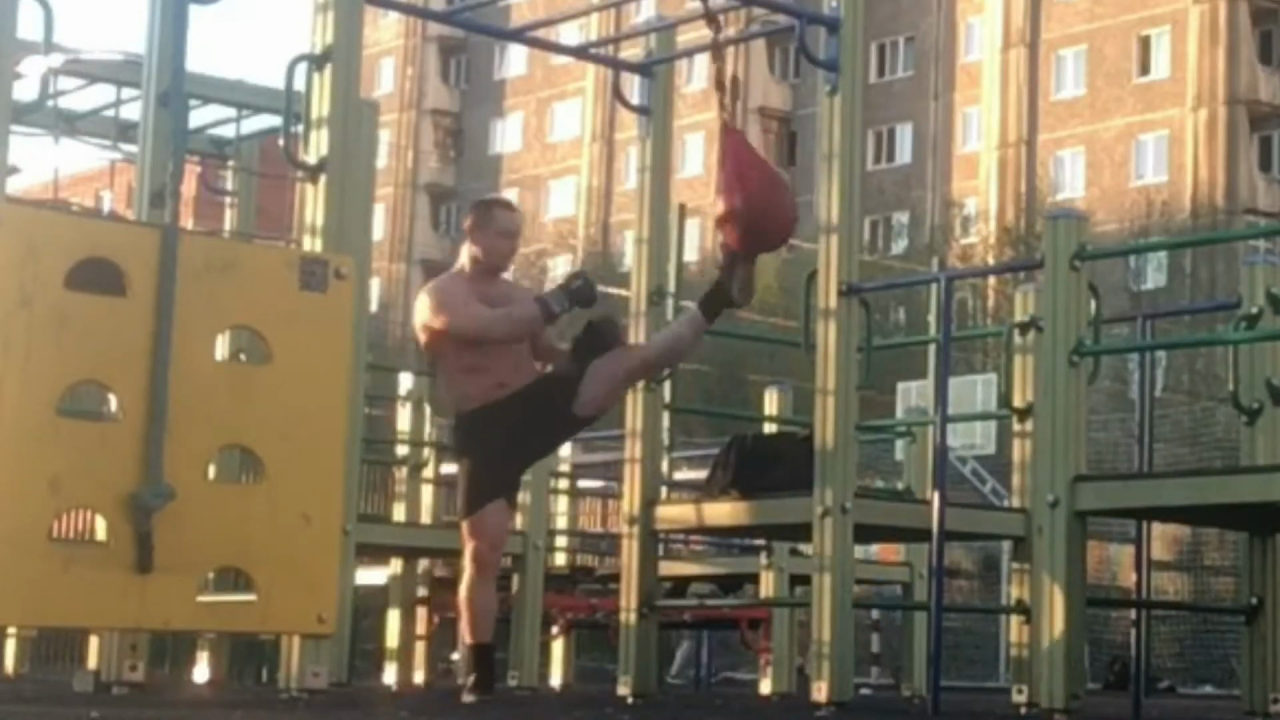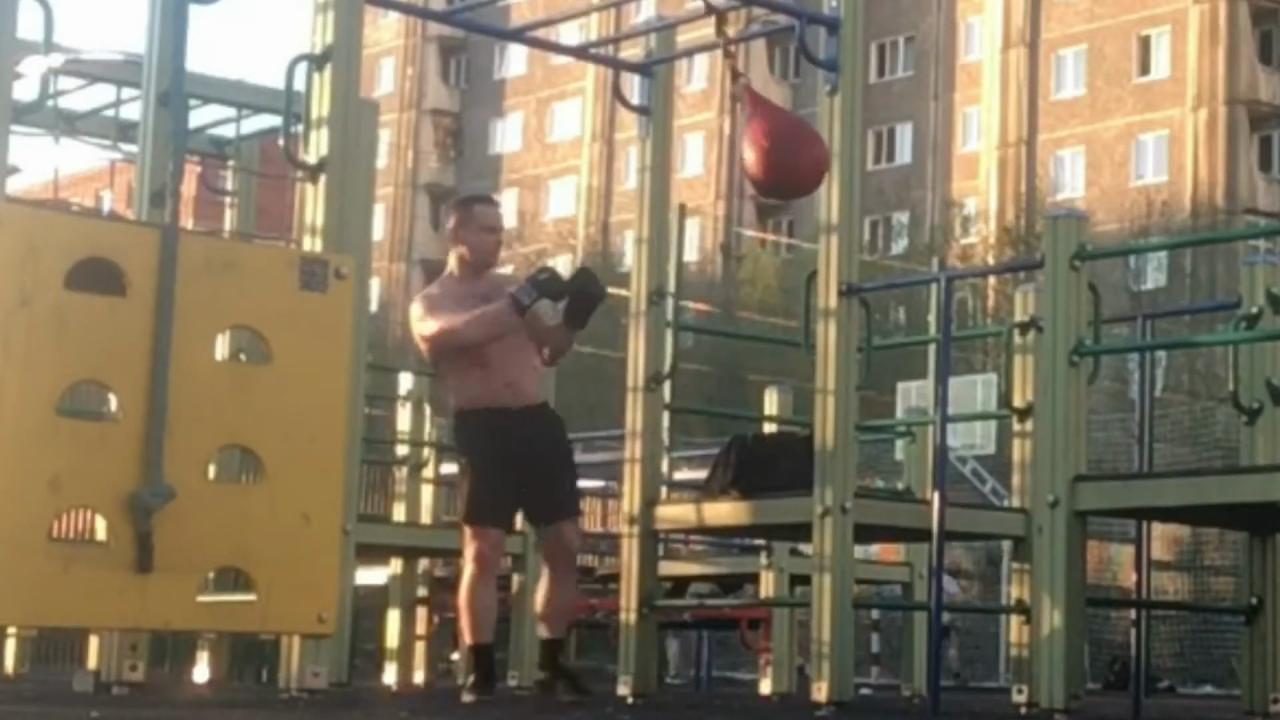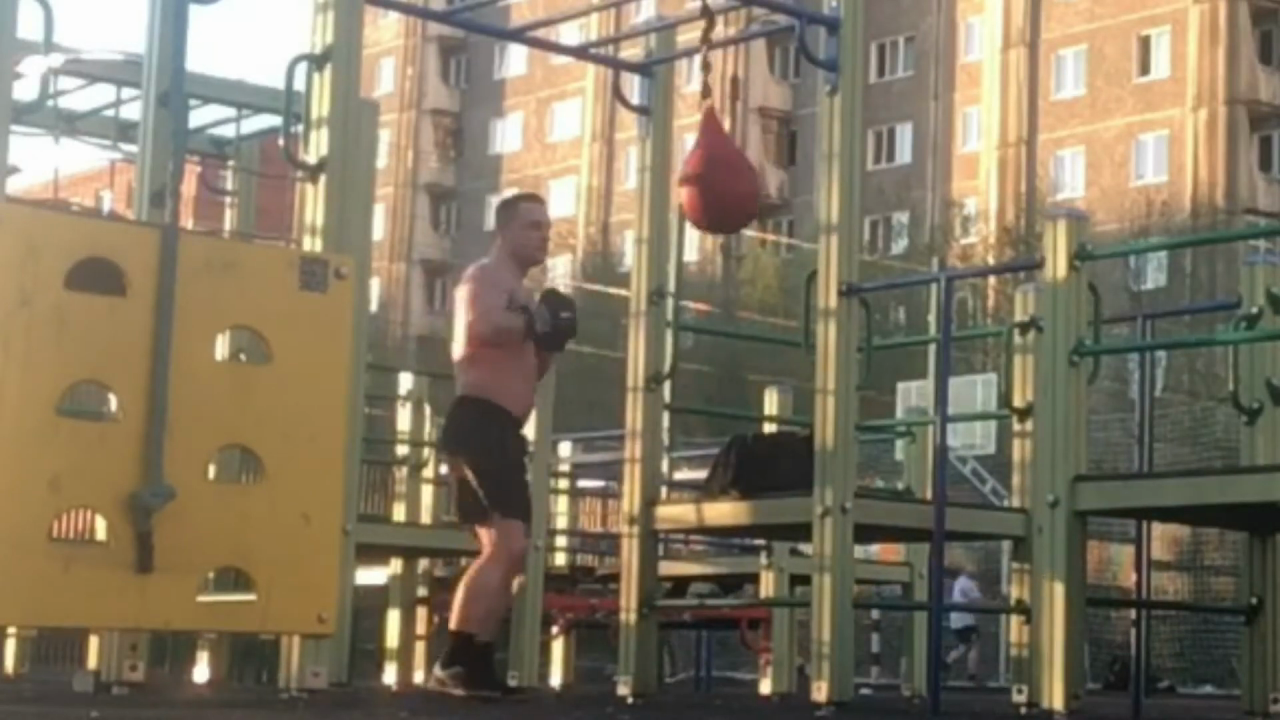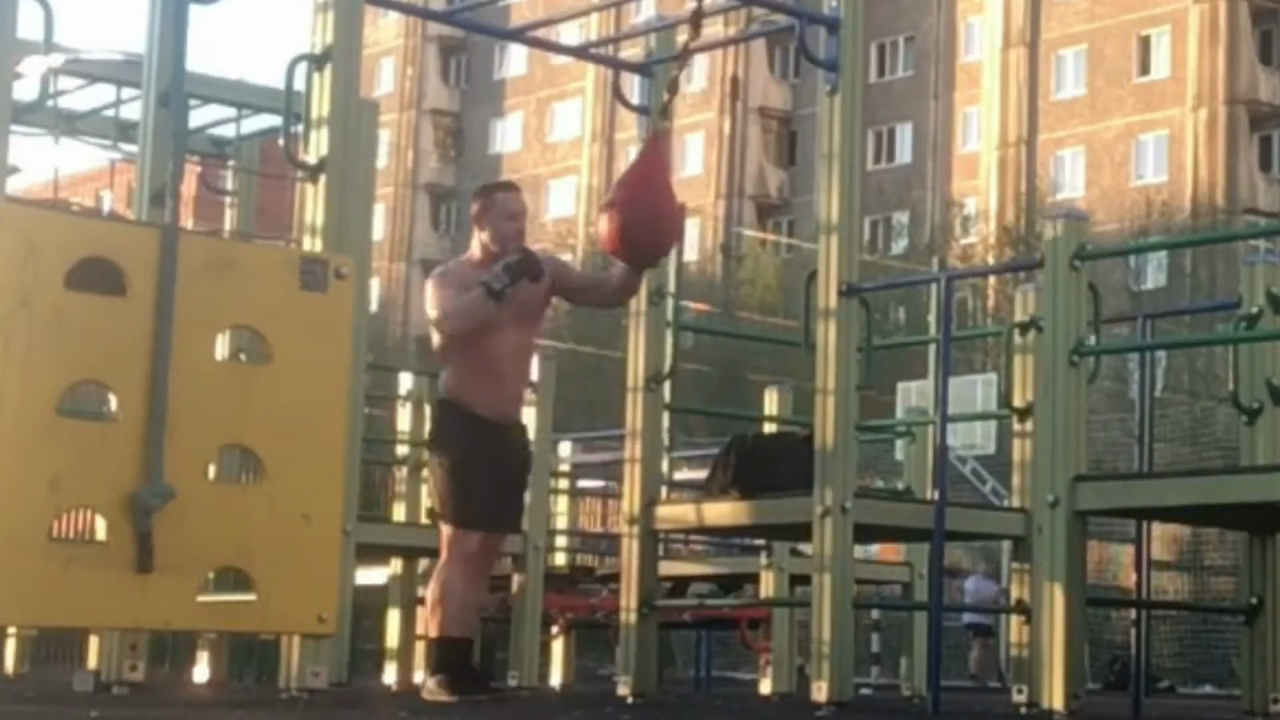
dt=0.3s
person 1, frame 1
left shoulder: (516, 294)
right shoulder: (437, 295)
left elbow: (550, 358)
right elbow: (491, 328)
left wrist: (581, 346)
right wrist: (557, 302)
left hip: (536, 403)
right hip: (483, 427)
left knee: (611, 363)
right knee: (483, 548)
right ankle: (479, 672)
person 1, frame 2
left shoulder: (512, 286)
right shoulder: (433, 301)
left elbow: (550, 354)
right elbow: (468, 333)
left wrist: (576, 316)
right wrist: (524, 298)
left hip: (538, 423)
right hip: (486, 430)
left knee: (564, 548)
right knee: (484, 555)
left ankle: (552, 664)
right ankle: (482, 673)
person 1, frame 3
left shoulder: (516, 291)
right shoulder: (489, 277)
left elbow: (529, 373)
right elbow: (482, 329)
left wrist: (544, 342)
right wrist: (540, 324)
left hip: (498, 433)
right hip: (480, 426)
left knee: (506, 552)
right knee: (508, 544)
left ankle: (476, 664)
right ankle: (454, 660)
person 1, frame 4
left shoulder: (542, 270)
right shoulder: (450, 279)
left elbow: (604, 292)
right elbow: (448, 331)
left wrist: (633, 269)
right wrist: (500, 283)
left hip: (506, 432)
right hip: (461, 427)
left knee: (485, 552)
right knee: (460, 548)
left ankle: (459, 664)
right ankle: (440, 671)
